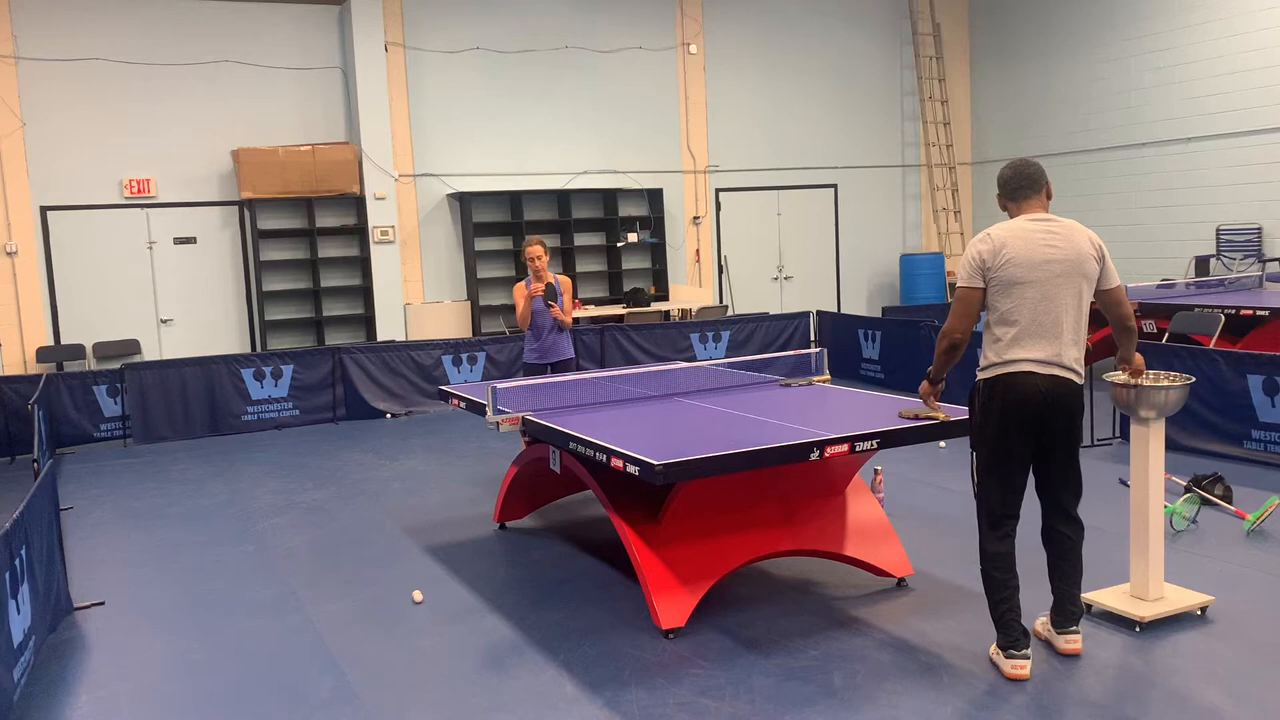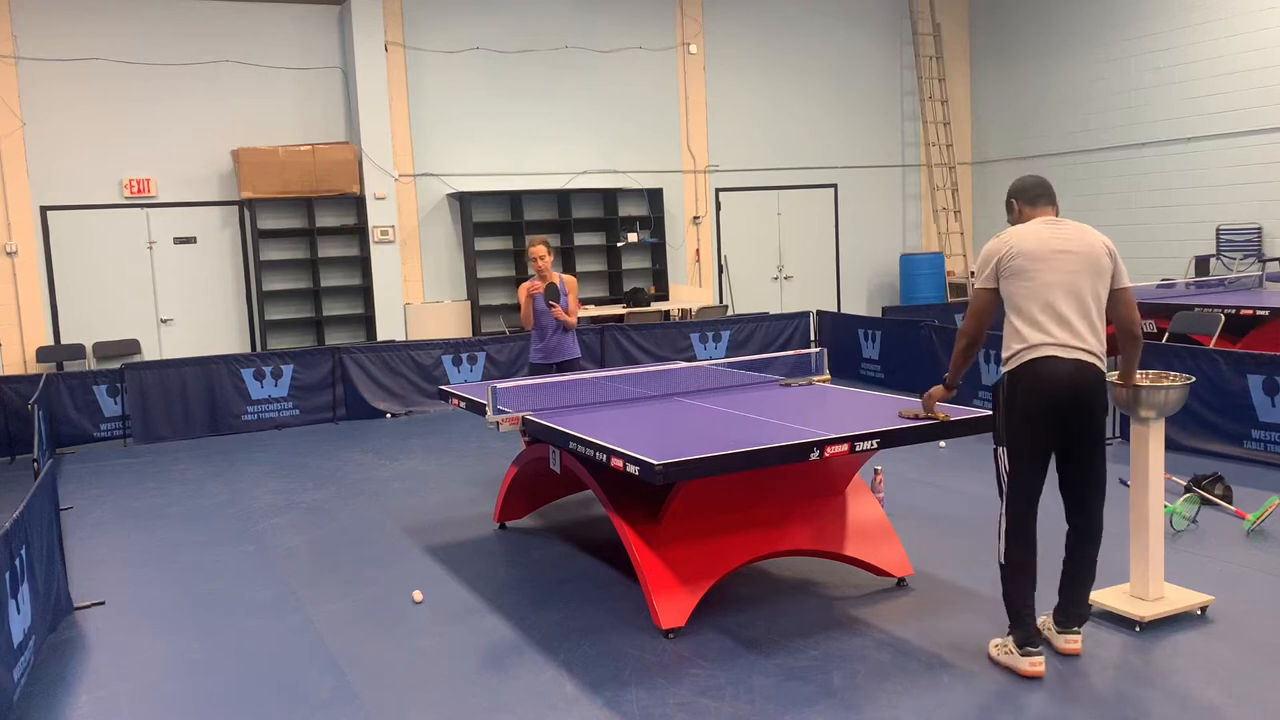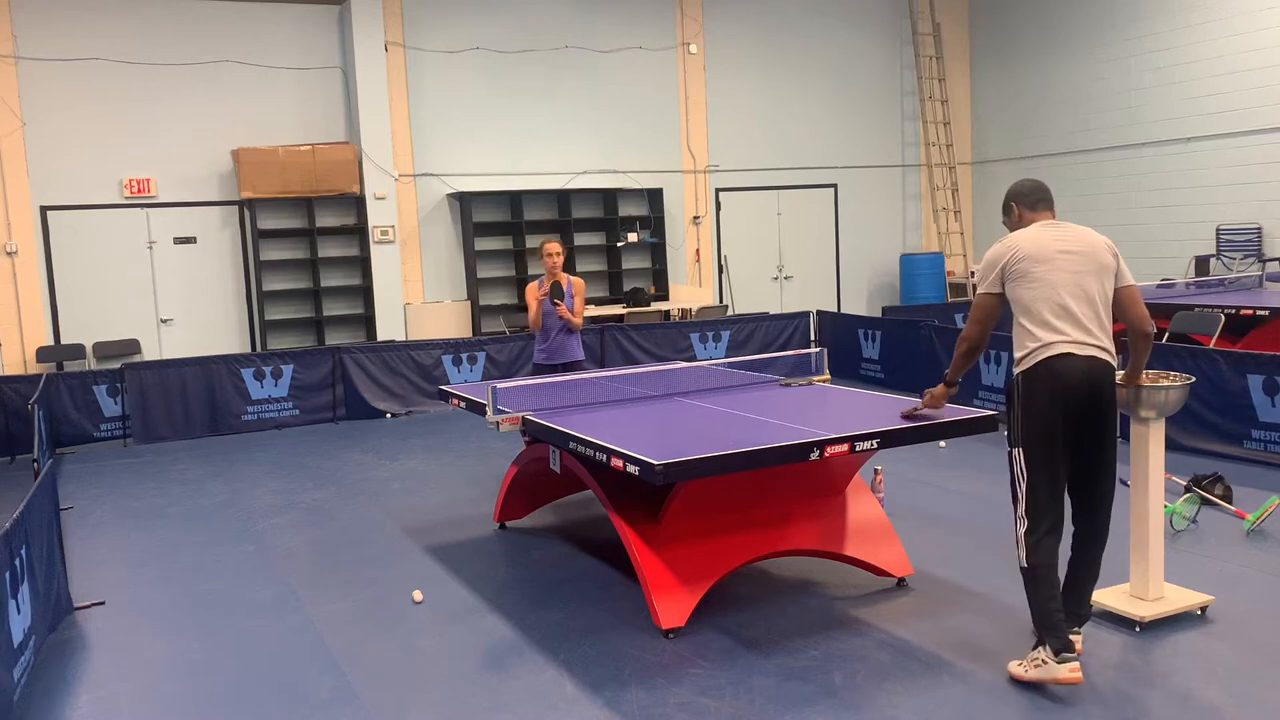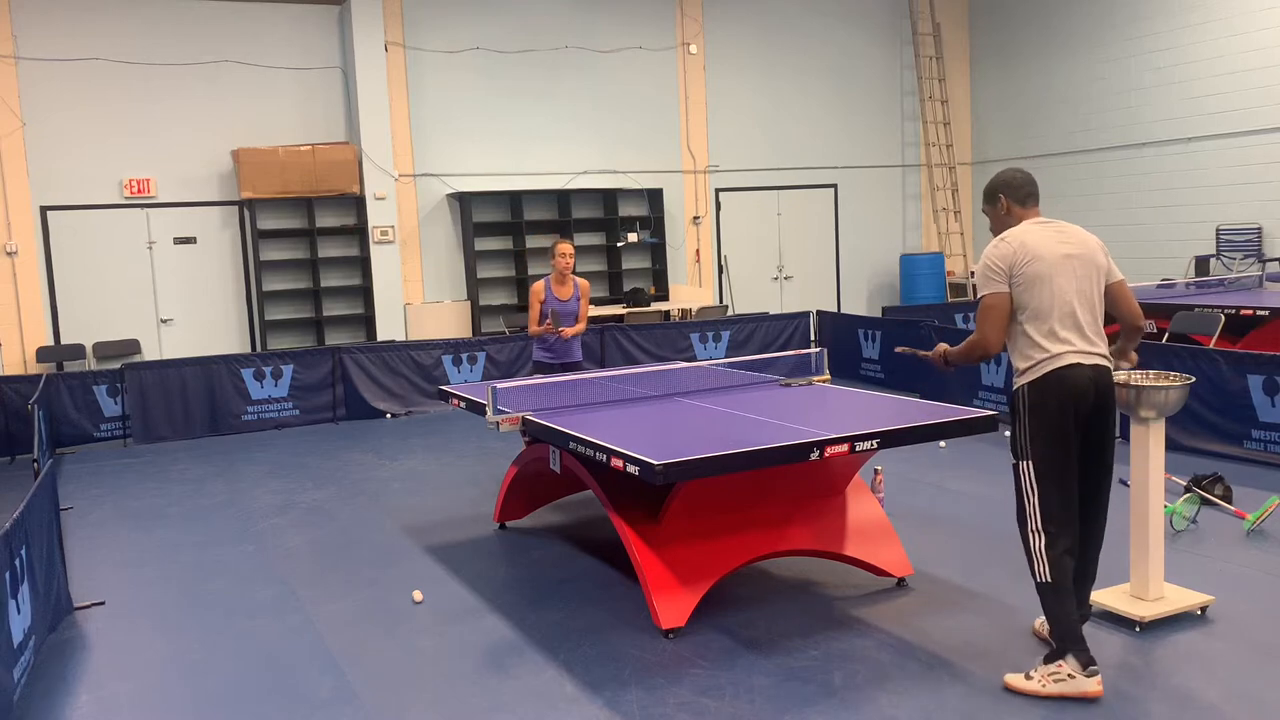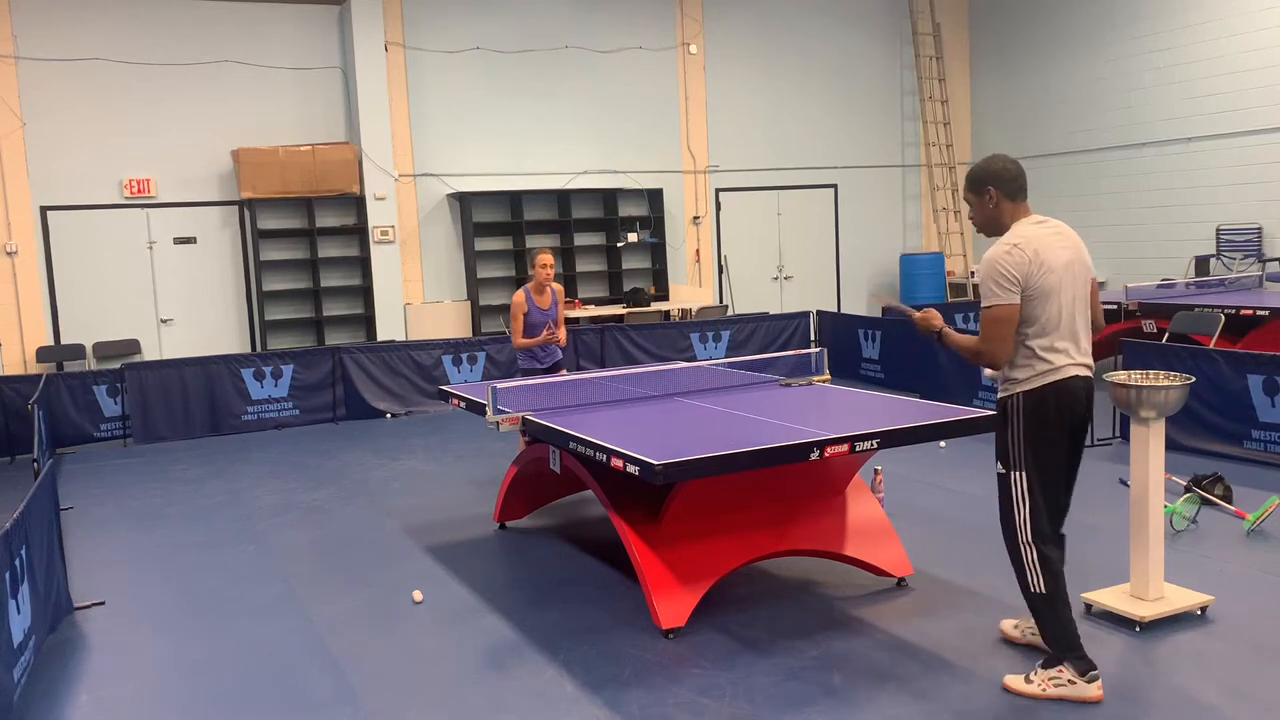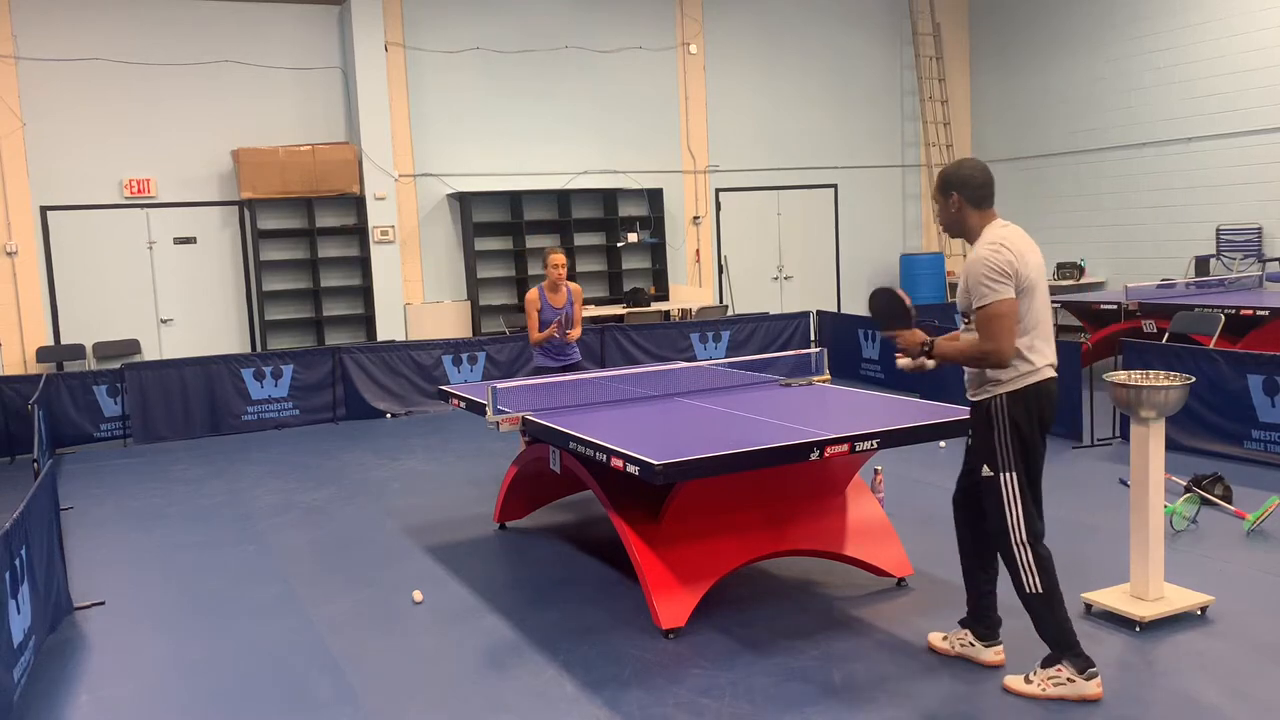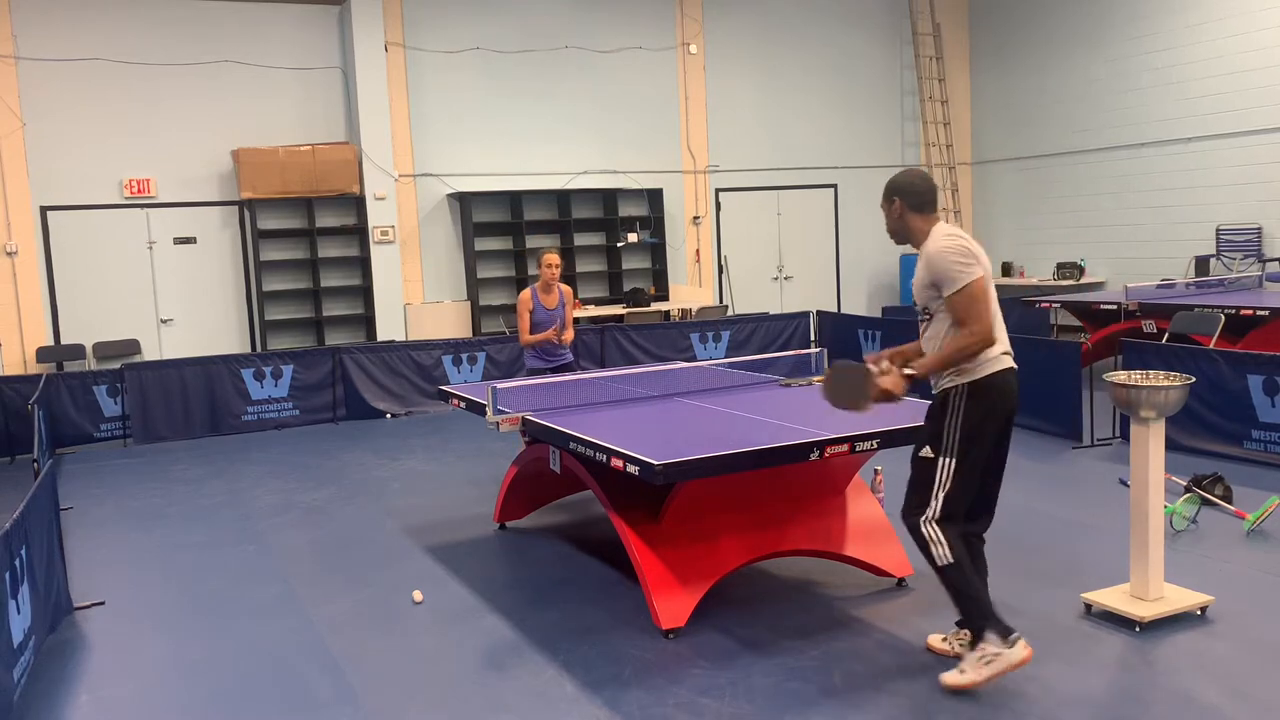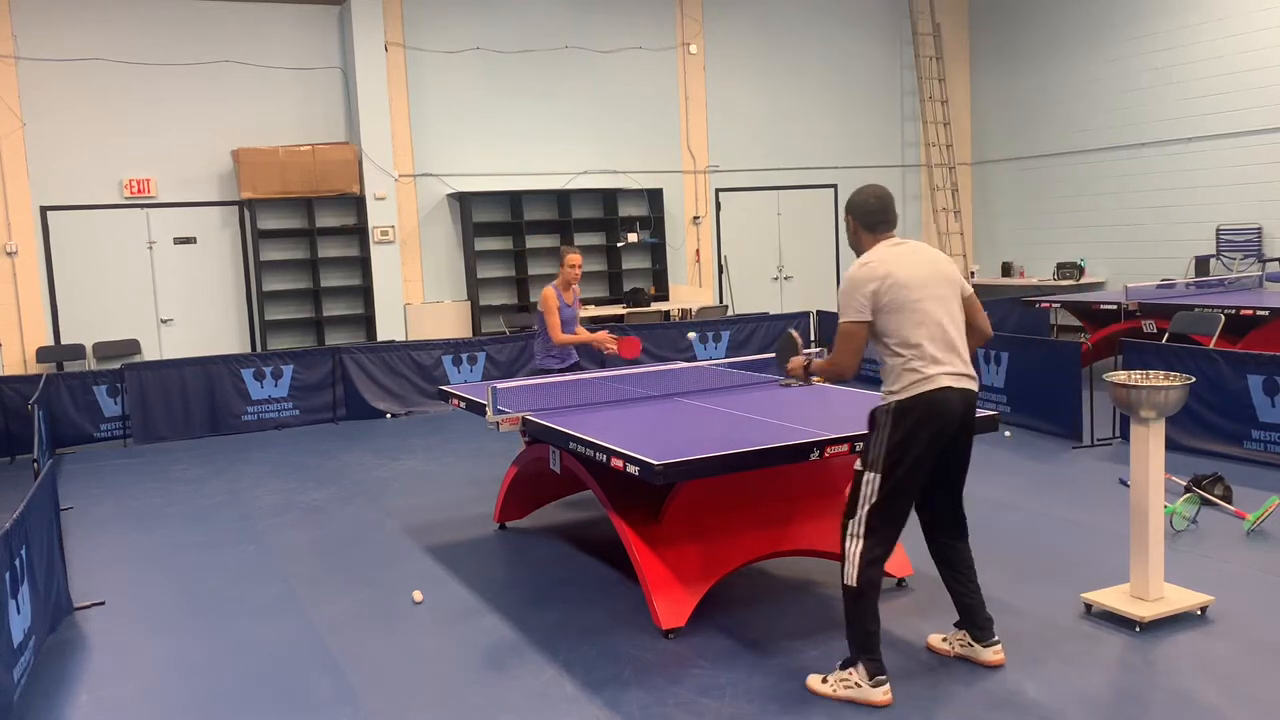
dt=0.4s
person 1, frame 1
left shoulder: (988, 244)
right shoulder: (1087, 241)
left elbow: (956, 333)
right elbow: (1123, 320)
left wrist: (933, 380)
right wrist: (1128, 357)
left hip: (1004, 389)
right hip: (1064, 389)
left knee: (998, 521)
right knee: (1063, 512)
left ankle: (1013, 647)
right ankle: (1065, 625)
person 1, frame 2
left shoulder: (1003, 245)
right shoulder: (1100, 243)
left elbow: (972, 333)
right elbow: (1132, 330)
left wrist: (948, 384)
right wrist: (1127, 373)
left hip: (1030, 378)
right hip: (1087, 378)
left knee: (1018, 513)
right knee: (1085, 510)
left ankle: (1025, 643)
right ankle: (1069, 623)
person 1, frame 3
left shoulder: (1006, 250)
right shoulder: (1101, 244)
left elbow: (975, 339)
right elbow: (1142, 327)
left wrist: (947, 383)
right wrist: (1134, 374)
left hip: (1044, 378)
right hip: (1098, 375)
left knee: (1037, 516)
right knee: (1093, 511)
left ankle: (1056, 649)
right ankle: (1071, 621)
person 1, frame 4
left shoulder: (1001, 252)
right shoulder: (1088, 241)
left elbow: (988, 345)
right elbow: (1133, 321)
left wrist: (947, 357)
right wrist: (1116, 353)
left hip: (1046, 389)
right hip: (1097, 382)
left knee: (1045, 524)
right knee: (1088, 513)
left ankle: (1075, 662)
right ankle: (1068, 619)
person 1, frame 5
left shoulder: (1004, 257)
right shoulder: (1068, 236)
left elbow: (994, 355)
right elbow: (1093, 322)
left wrist: (941, 331)
left hip: (1034, 400)
right hip: (1077, 386)
left knee: (1029, 529)
right knee: (1046, 520)
left ankle: (1073, 667)
right ankle: (1048, 620)
person 1, frame 6
left shoulder: (988, 256)
right shoulder: (1011, 239)
left elbow: (1000, 350)
left wrist: (931, 349)
right wrist: (941, 342)
left hip: (1011, 401)
right hip: (1013, 397)
left knee: (1017, 534)
right knee: (972, 510)
left ankle: (1073, 665)
right ankle: (981, 632)
person 1, frame 7
left shoulder: (943, 250)
right shoulder: (944, 246)
left elbow: (980, 334)
left wrist: (908, 374)
right wrist: (896, 359)
left hip: (975, 393)
right hip: (989, 389)
left knee: (927, 516)
right knee: (962, 516)
left ankle: (994, 638)
right ankle: (977, 629)
person 1, frame 8
left shoulder: (863, 273)
right shoulder: (938, 258)
left elbow: (844, 368)
right elbow: (981, 331)
left wrist: (807, 367)
left hip: (911, 409)
right hip: (962, 399)
left knee: (865, 538)
right knee: (946, 523)
left ankle: (868, 673)
right ankle: (979, 635)
